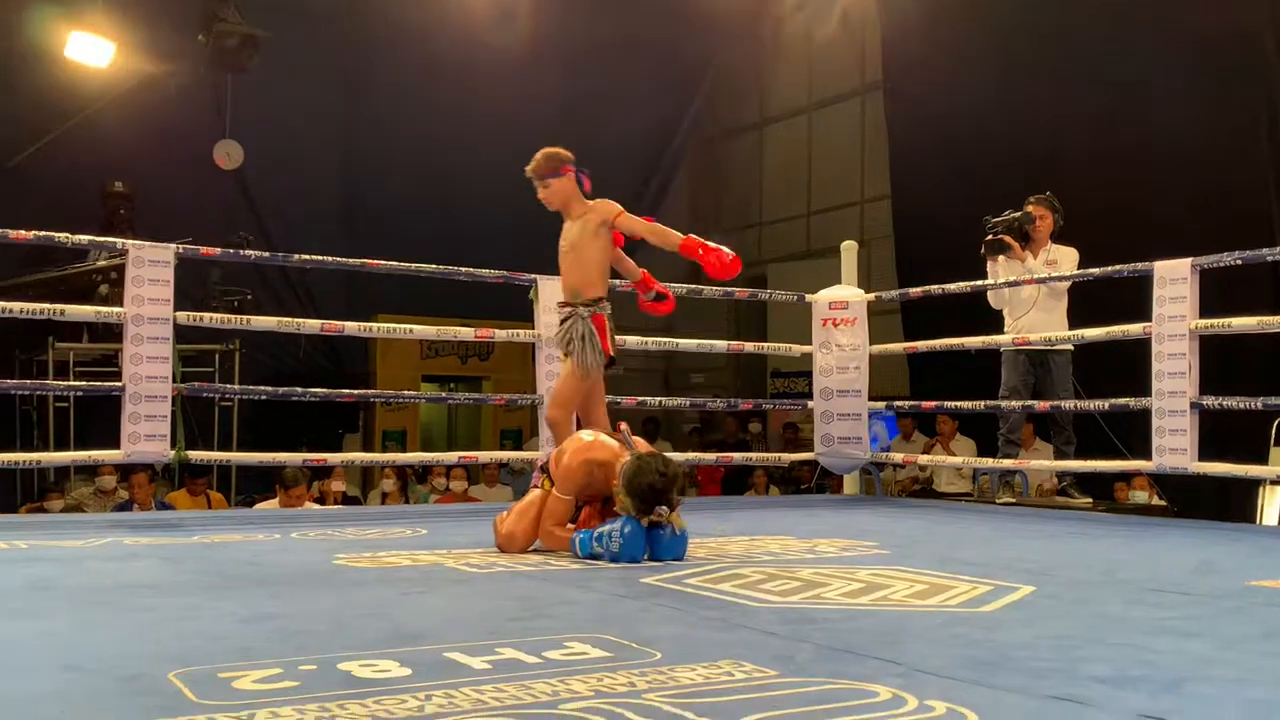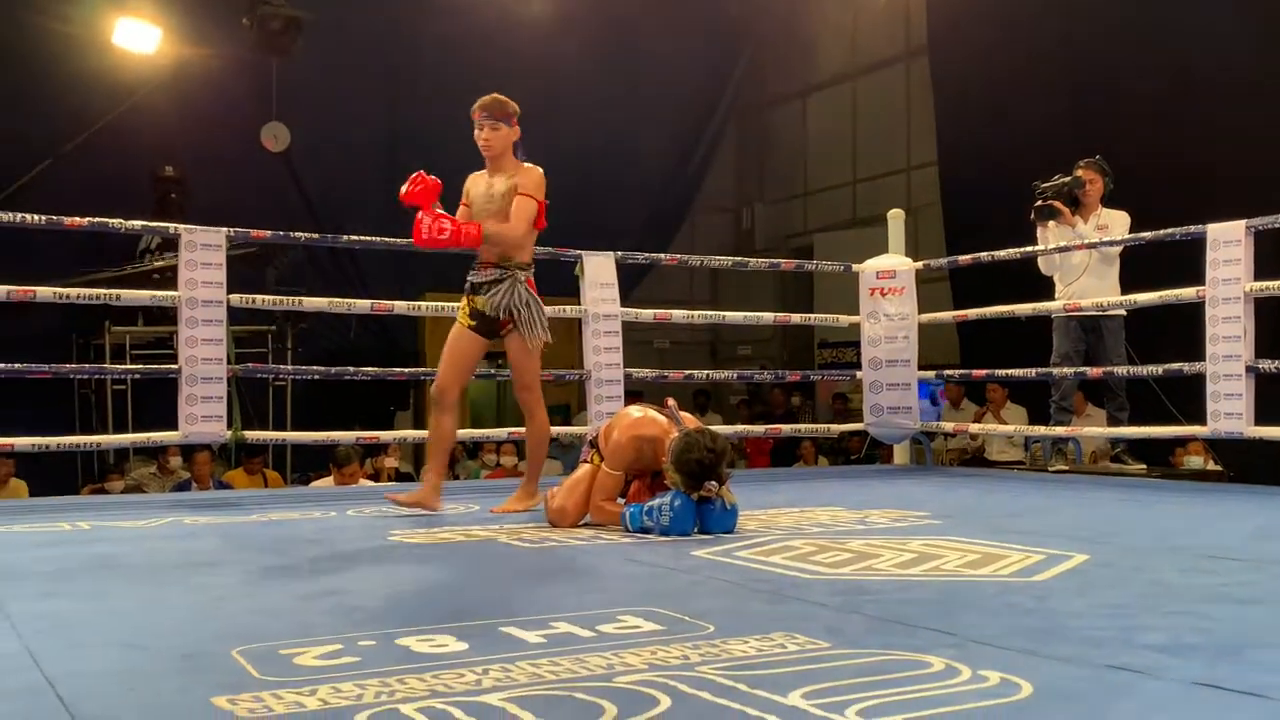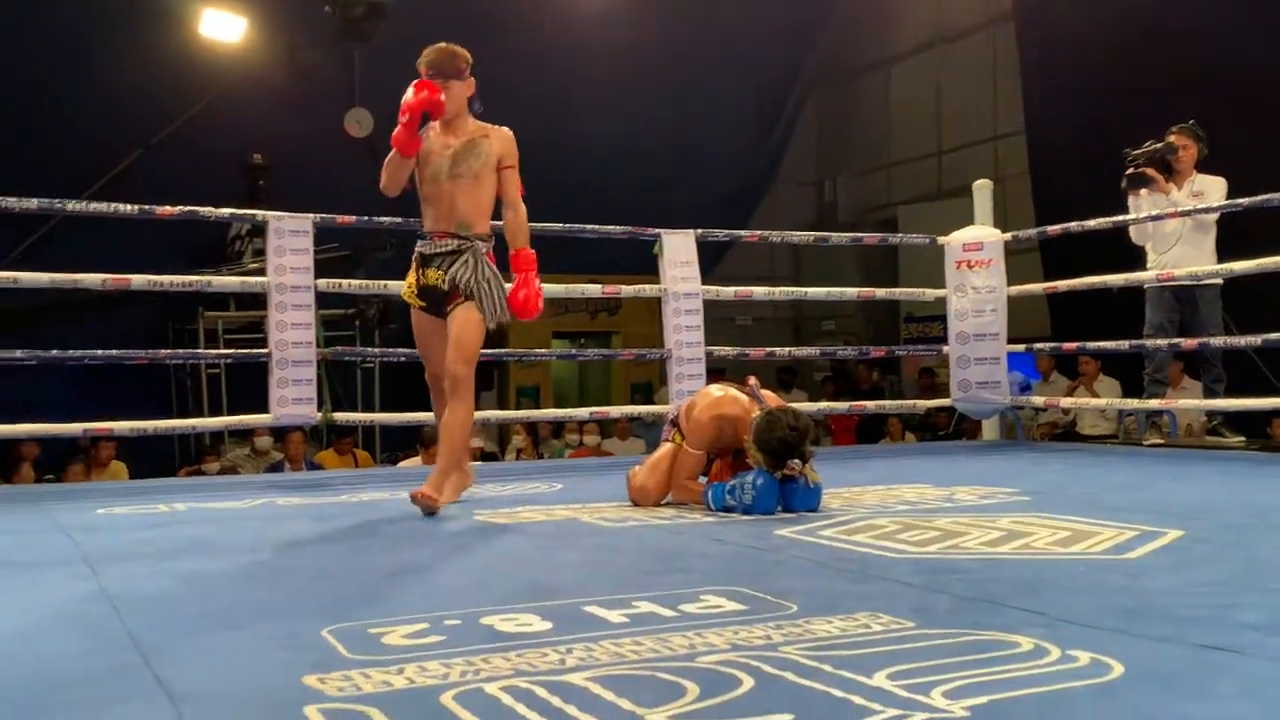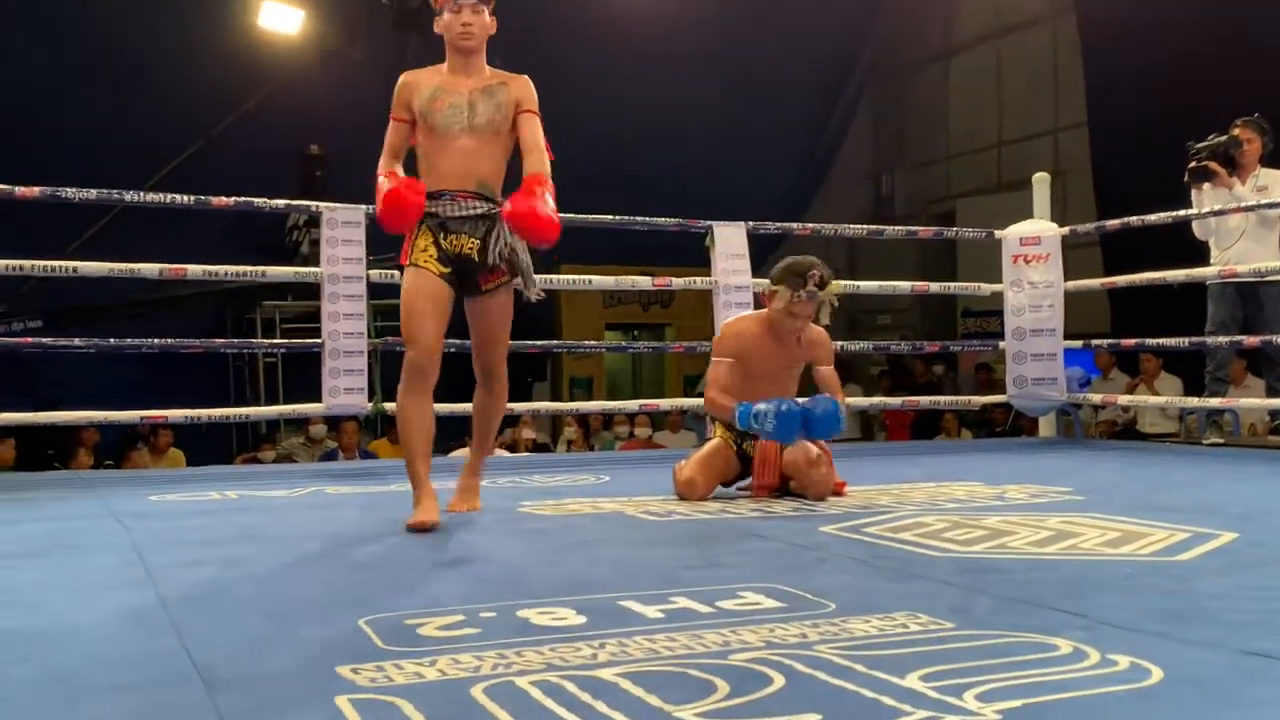
dt=0.7s
person 1, frame 1
left shoulder: (599, 211)
right shoulder: (569, 220)
left elbow: (646, 229)
left wrist: (696, 248)
right wrist: (646, 285)
left hip: (590, 325)
right hip: (573, 324)
left knee: (556, 415)
right knee: (595, 426)
person 1, frame 2
left shoulder: (530, 176)
right shoulder: (472, 182)
left elbow: (517, 233)
right elbow: (453, 237)
left wrist: (462, 233)
right wrist: (431, 213)
left hip: (515, 290)
right hip: (476, 292)
left knee: (527, 396)
right knee: (442, 392)
left ankle: (532, 488)
right ankle: (429, 488)
person 1, frame 3
left shoulder: (498, 139)
right shoulder: (420, 137)
left elbow: (513, 208)
right elbow: (389, 187)
left wrist: (525, 270)
right wrist: (409, 128)
left hip: (472, 261)
right hip: (426, 262)
left knee: (458, 375)
right knee: (437, 380)
left ankle: (439, 481)
right ankle: (459, 470)
person 1, frame 4
left shoulder: (516, 87)
right shoulder: (413, 84)
left elbow: (536, 151)
right elbow: (390, 154)
left wrist: (539, 196)
right wrist: (391, 188)
left hip: (490, 229)
right hip: (430, 229)
left knee: (491, 371)
right knee: (421, 361)
left ankle: (474, 470)
right ankle: (424, 494)
person 2, frame 1
left shoulder: (1066, 254)
right shoulder: (1008, 256)
left elbow: (1059, 286)
right elbow: (997, 302)
left wrist: (1024, 259)
right wrist: (993, 262)
left hip: (1056, 347)
right hip: (1017, 346)
left knee: (1062, 416)
right knee: (1010, 415)
left ankle: (1065, 481)
right ankle: (1005, 481)
person 2, frame 2
left shoulder: (1118, 218)
right shoulder: (1058, 222)
left elbow: (1110, 250)
right elbow: (1048, 268)
left wrist: (1075, 225)
right wrist: (1043, 229)
left hip: (1107, 312)
right hip: (1068, 312)
left knee: (1115, 381)
right knee: (1063, 381)
left ankle: (1119, 448)
right ankle: (1058, 449)
person 2, frame 3
left shoulder: (1214, 184)
right shoulder: (1150, 190)
left elbow: (1205, 217)
right elbow: (1140, 238)
left wrist: (1168, 192)
right wrist: (1135, 197)
left hip: (1203, 282)
right hip: (1161, 283)
left knee: (1212, 352)
right knee: (1157, 353)
left ankle: (1216, 420)
right ankle: (1153, 423)
person 2, frame 4
right shoulder: (1213, 185)
right elbow: (1202, 233)
left wrist: (1231, 186)
right wrist: (1198, 191)
right hip: (1224, 279)
right knee: (1218, 352)
right ankle: (1212, 422)
person 3, frame 1
left shoulder: (652, 468)
right shoulder: (578, 464)
right elbow: (548, 532)
right wrist: (593, 544)
right hip: (556, 480)
right knee: (510, 541)
right ankle: (508, 517)
person 3, frame 2
left shoulder: (700, 438)
right shoulder: (628, 440)
right elbow: (598, 506)
left wrist: (717, 494)
left hip: (651, 468)
right hip: (604, 454)
right knee: (562, 514)
right ankle: (557, 493)
person 3, frame 3
left shoulder: (783, 418)
right shoulder: (710, 418)
right elbow: (680, 486)
left wrist: (801, 476)
right wrist: (726, 495)
left hip: (734, 447)
right hip: (686, 433)
right knee: (644, 493)
right ankle: (638, 473)
person 3, frame 4
left shoulder: (817, 340)
right shoulder: (736, 332)
left elbow: (835, 397)
right elbow: (713, 398)
left wrist: (831, 413)
right wrist: (752, 415)
left hip: (787, 430)
right hip: (737, 429)
left knee: (821, 485)
right knee: (690, 487)
left ankle: (776, 478)
